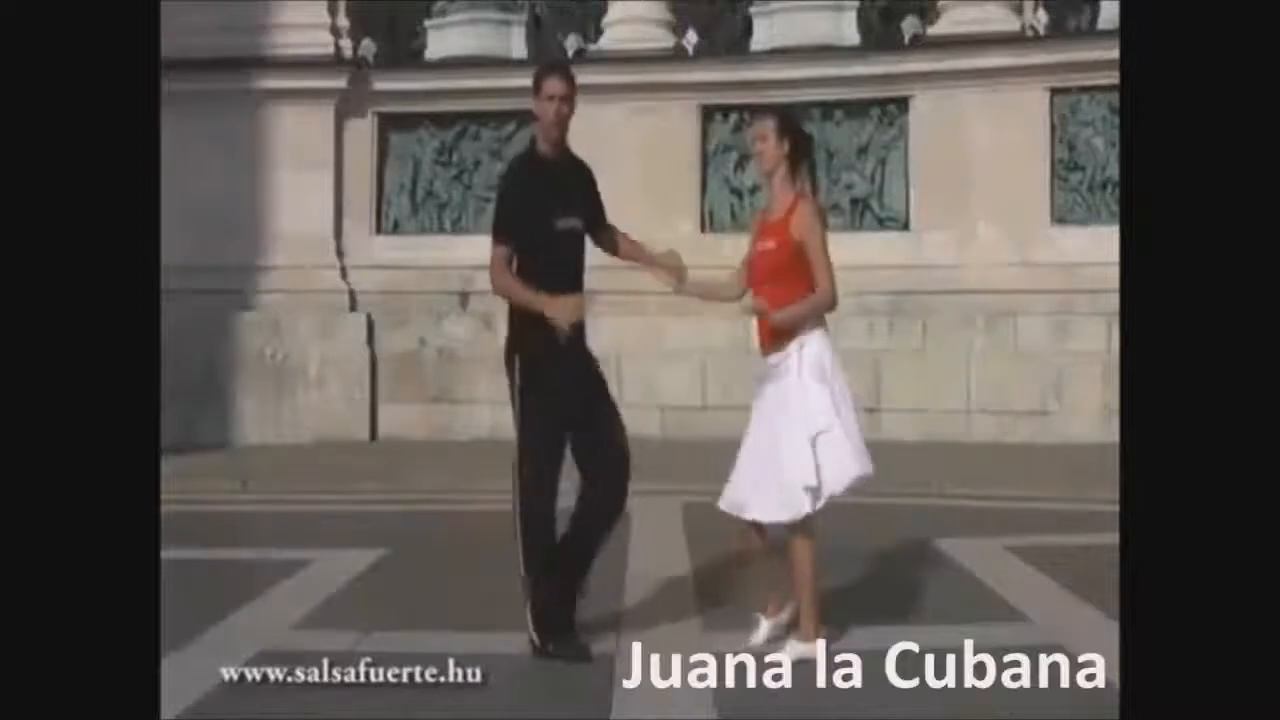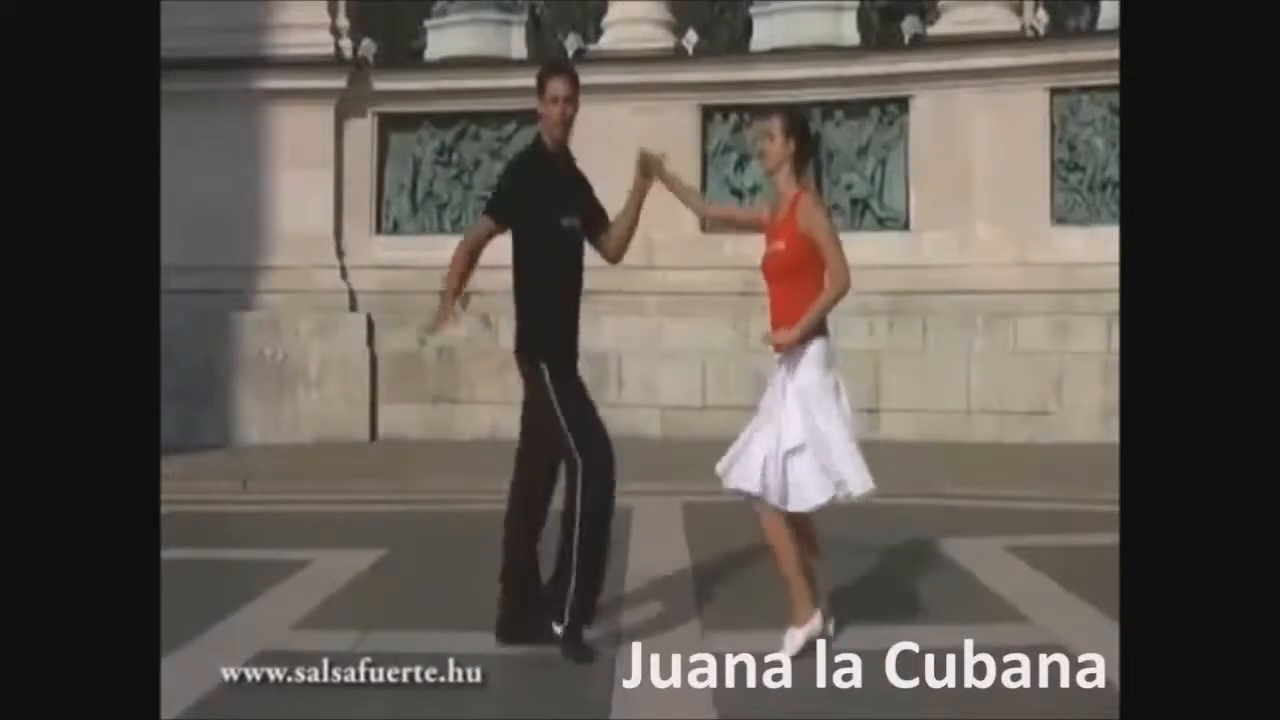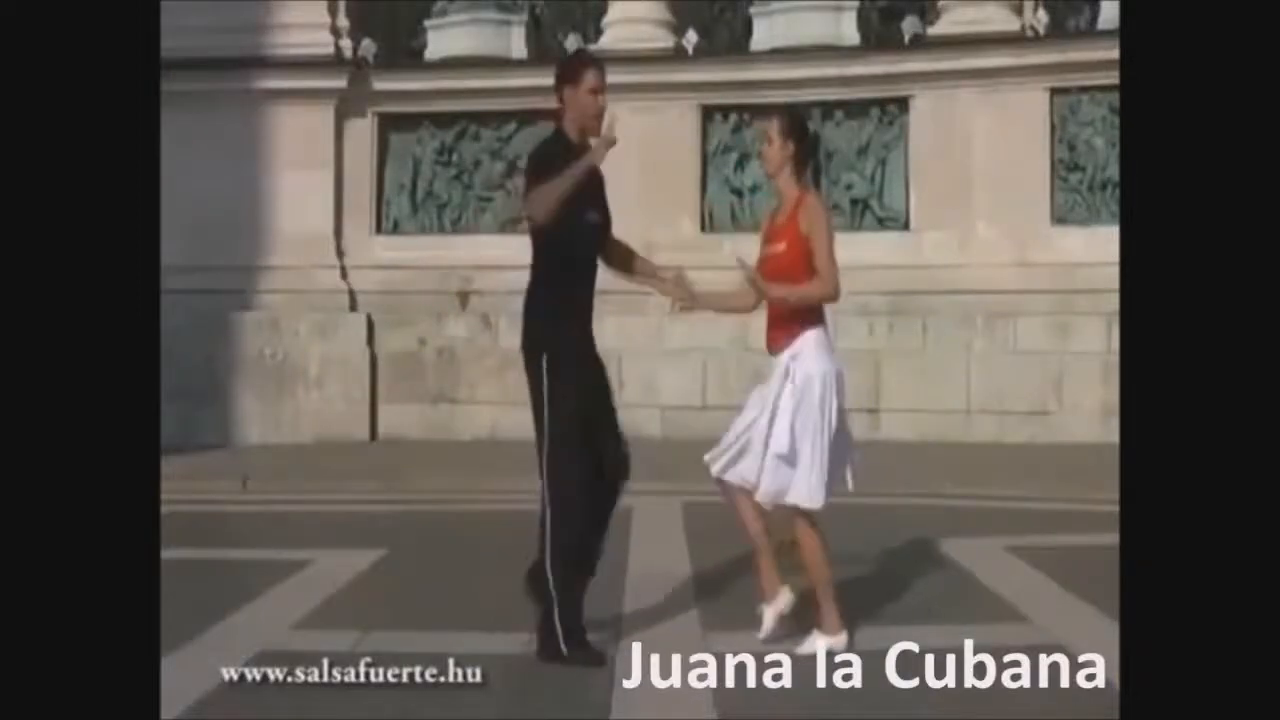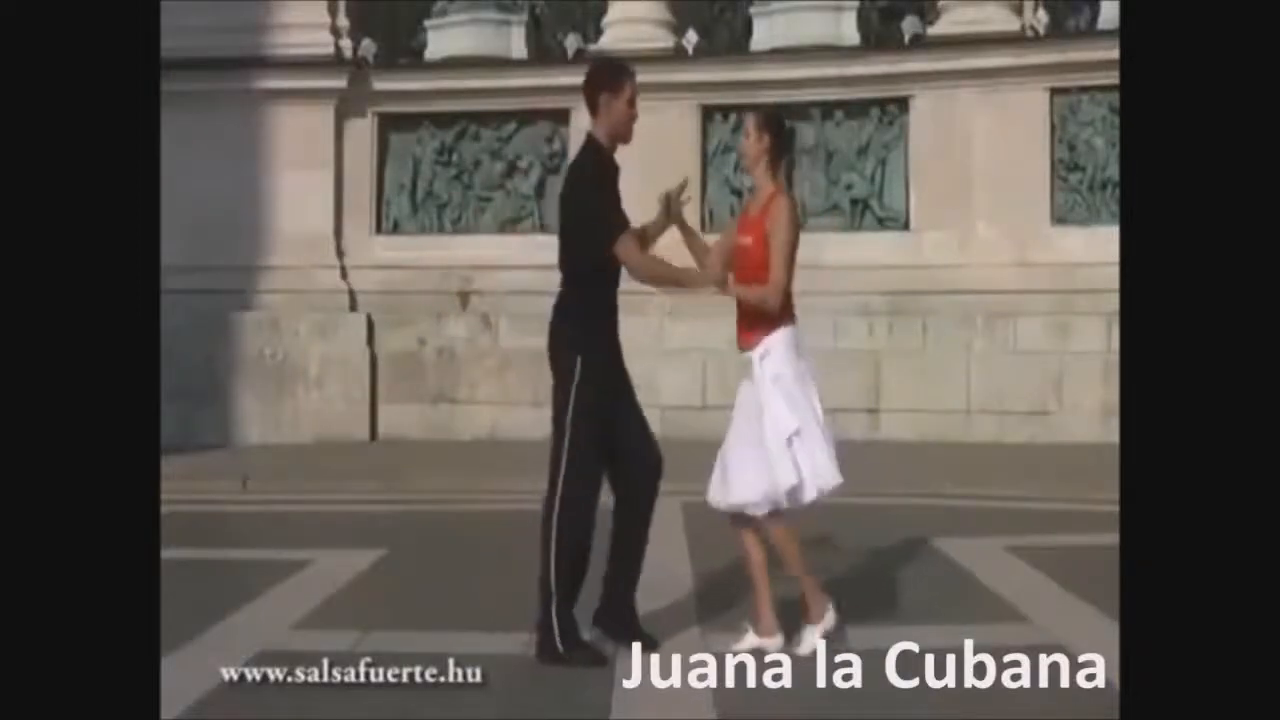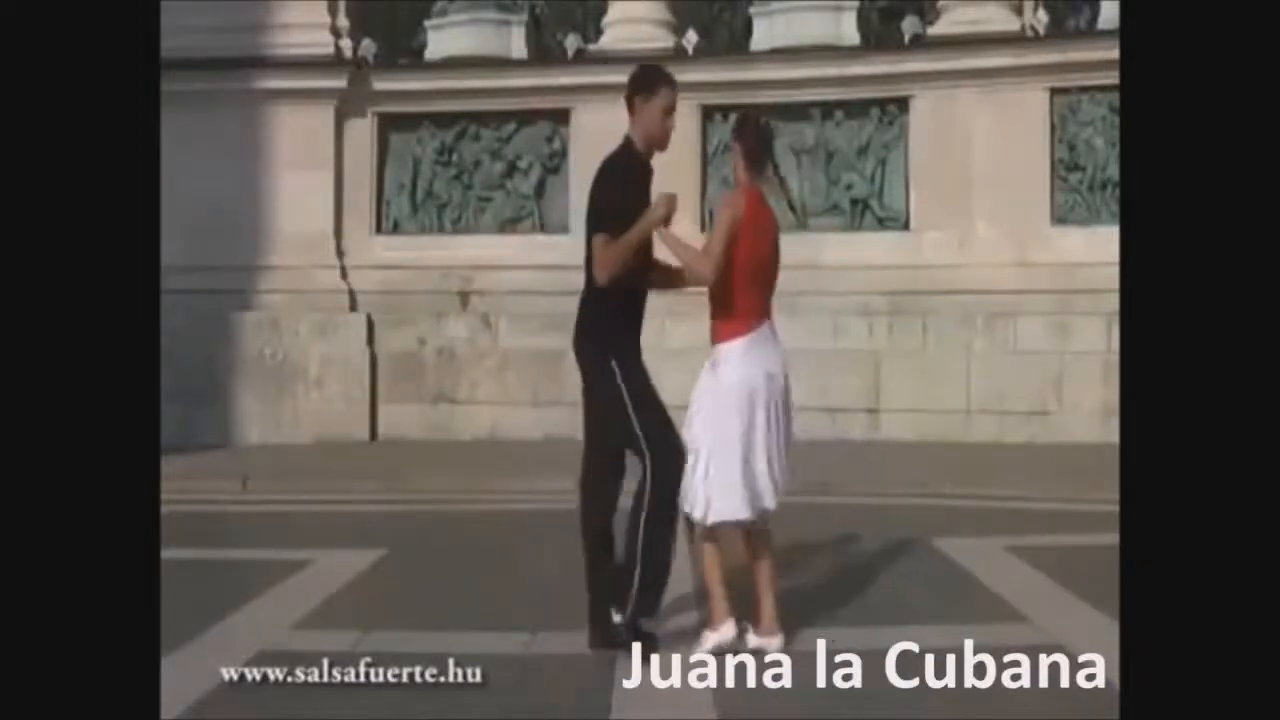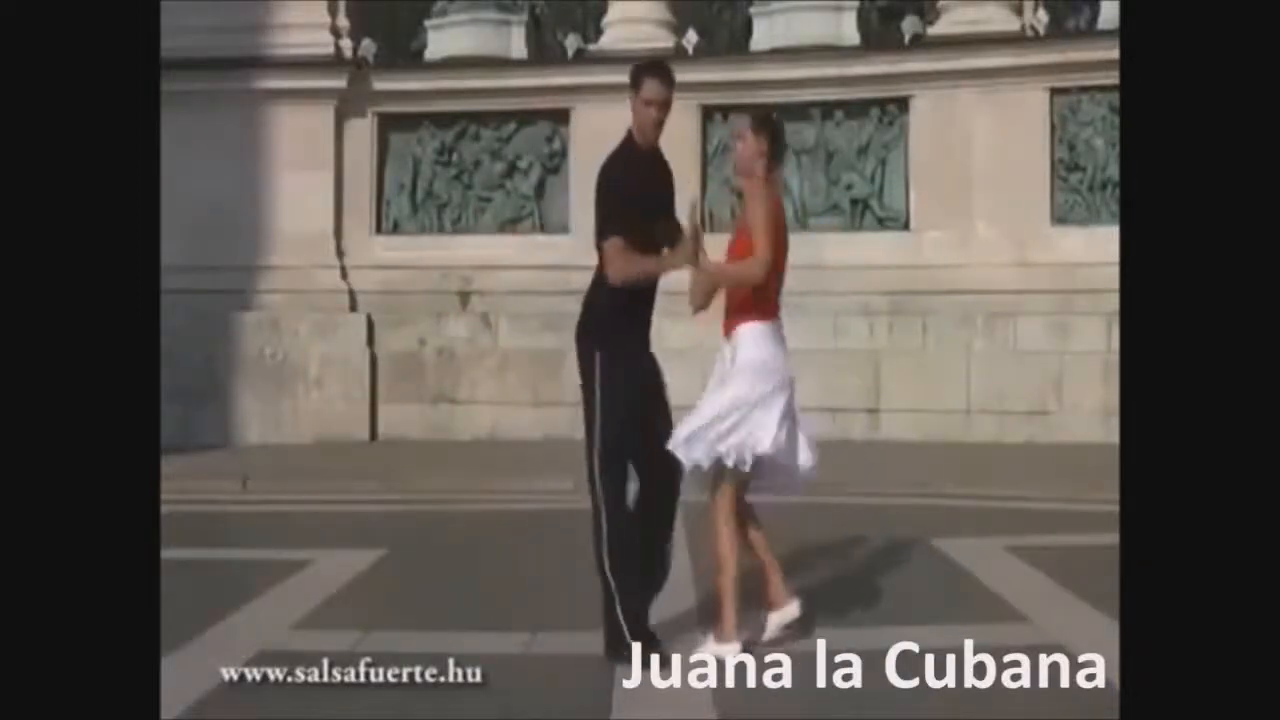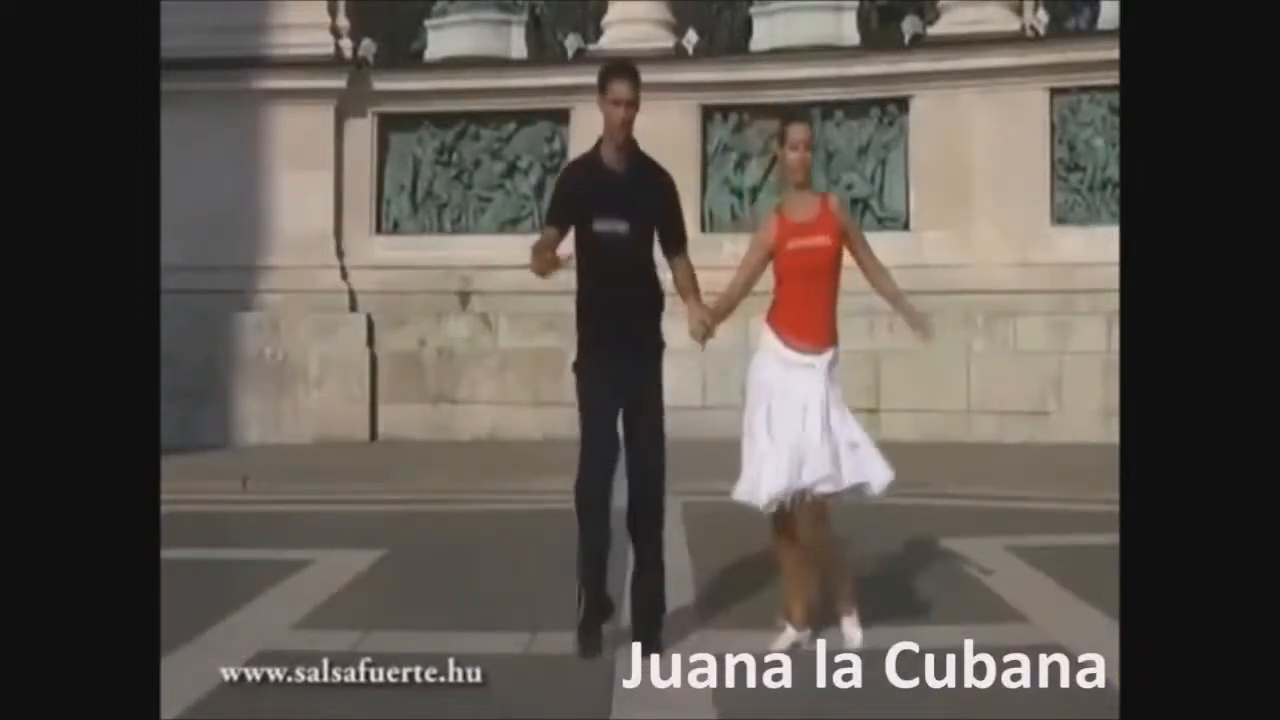
dt=0.4s
person 1, frame 1
left shoulder: (580, 175)
right shoulder: (519, 178)
left elbow: (605, 236)
right elbow: (499, 275)
left wrist: (655, 260)
right wrist: (546, 304)
left hip: (573, 348)
right hip: (533, 351)
left knee: (609, 465)
right knee: (537, 483)
left ankle: (563, 578)
right ankle: (547, 625)
person 1, frame 2
left shoulder: (574, 178)
right shoulder: (523, 171)
left elbow: (611, 248)
right elbow: (476, 239)
left wrist: (639, 191)
right wrist: (449, 298)
left hip: (560, 347)
right hip: (540, 348)
left knee: (535, 475)
right knee: (592, 465)
left ankle: (519, 614)
right ankle: (562, 614)
person 1, frame 3
left shoulder: (592, 169)
right shoulder: (549, 159)
right elbow: (537, 214)
left wrist: (657, 275)
right wrist: (587, 162)
left hip: (578, 338)
right hip: (549, 341)
left knee: (609, 465)
right knee: (564, 478)
left ankle: (552, 580)
right ankle: (560, 632)
person 1, frame 4
left shoulder: (602, 170)
right shoulder: (588, 175)
right elbow: (637, 265)
left wrist: (662, 218)
right wrist: (705, 277)
left hip: (601, 346)
right hip: (579, 347)
left knee: (640, 469)
right knee: (574, 486)
left ankle: (617, 610)
right ankle: (556, 632)
person 1, frame 5
left shoulder: (636, 173)
right shoulder: (618, 175)
right elbow: (604, 269)
left wrist: (690, 273)
right wrist: (648, 223)
left hip: (612, 343)
right hip: (606, 345)
left knee: (604, 474)
right knee: (664, 457)
left ankle: (613, 611)
right ankle: (627, 604)
person 1, frame 6
left shoulder: (660, 169)
right shoulder: (619, 171)
right elbow: (618, 268)
left wrist: (687, 251)
right wrist: (674, 259)
left hip: (635, 341)
right hip: (607, 342)
left knee: (663, 469)
right knee: (610, 477)
left ankle: (634, 603)
right ankle: (624, 629)
person 1, frame 7
left shoulder: (656, 181)
right shoulder: (577, 177)
left elbow: (676, 256)
right elbow: (545, 246)
left wrist: (695, 303)
right wrist: (544, 259)
left hip: (645, 345)
right hip: (598, 346)
left knee: (648, 476)
right knee: (596, 468)
left ankle: (647, 614)
right ankle: (592, 604)
person 2, frame 1
left shoulder: (805, 213)
right shoulder: (763, 220)
left elbow: (821, 299)
right elbow: (738, 287)
left wrist: (775, 315)
right wrist: (686, 284)
left hip: (805, 363)
right hip: (775, 368)
left knee: (797, 505)
right knee: (752, 500)
left ankle: (808, 633)
right ankle: (776, 605)
person 2, frame 2
left shoulder: (808, 206)
right shoulder: (771, 215)
left elbow: (840, 279)
right elbow: (710, 212)
left wrist: (797, 330)
right wrist: (663, 178)
left hip: (806, 364)
right hip: (789, 367)
left knee: (768, 494)
right knee: (787, 499)
left ankle: (803, 612)
right ankle: (814, 610)
person 2, frame 3
left shoulder: (810, 207)
right shoulder: (773, 219)
left elbow: (830, 285)
right elbow: (751, 297)
left wrist: (775, 292)
right wrist: (696, 299)
left hip: (808, 360)
right hip: (786, 365)
left knee: (796, 502)
right knee: (737, 476)
left ankle: (831, 624)
right ankle: (773, 589)
person 2, frame 4
left shoulder: (781, 206)
right shoulder: (746, 210)
left elbow: (774, 294)
right elbow: (717, 269)
left wrist: (726, 283)
right wrist: (683, 228)
left hip: (777, 360)
right hip: (756, 366)
left knee: (770, 503)
right knee: (743, 501)
left ankle: (818, 606)
right ankle: (765, 625)
person 2, frame 5
left shoulder: (735, 201)
right shoulder: (764, 209)
left elbow: (708, 272)
left wrist: (665, 234)
left hip: (735, 361)
right hip: (762, 356)
left knee: (706, 497)
right knee: (745, 500)
left ankle: (720, 617)
right ankle: (767, 624)
person 2, frame 6
left shoulder: (759, 196)
right shoulder: (760, 198)
left elbow: (758, 270)
left wrist: (705, 269)
right wrist: (706, 279)
left hip: (752, 351)
right hip: (756, 352)
left knee: (723, 496)
right knee: (731, 493)
left ankle: (727, 633)
right ankle: (780, 596)
person 2, frame 7
left shoulder: (835, 210)
right shoulder: (771, 226)
left elbow: (871, 267)
right elbow: (738, 286)
left wrist: (905, 308)
right wrist: (709, 318)
left hip: (819, 368)
right hip: (775, 363)
left knee: (810, 500)
right knee: (779, 502)
left ankle: (845, 604)
right ankle: (796, 619)
